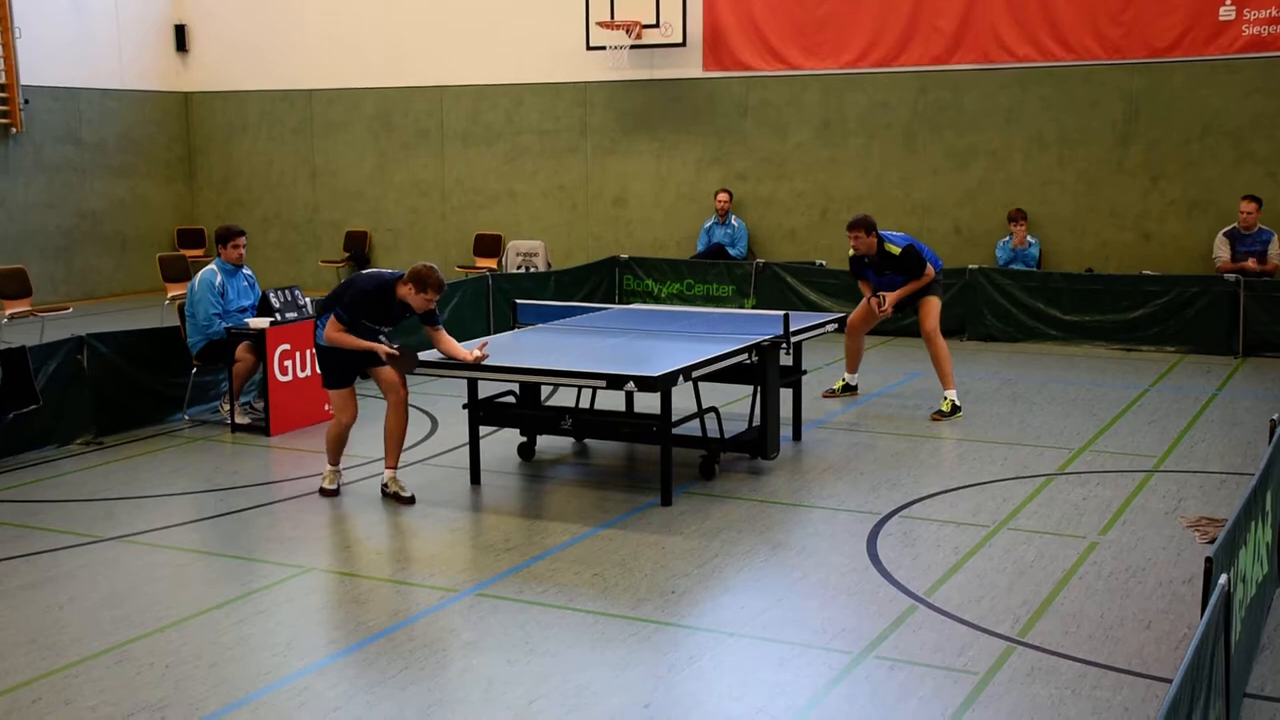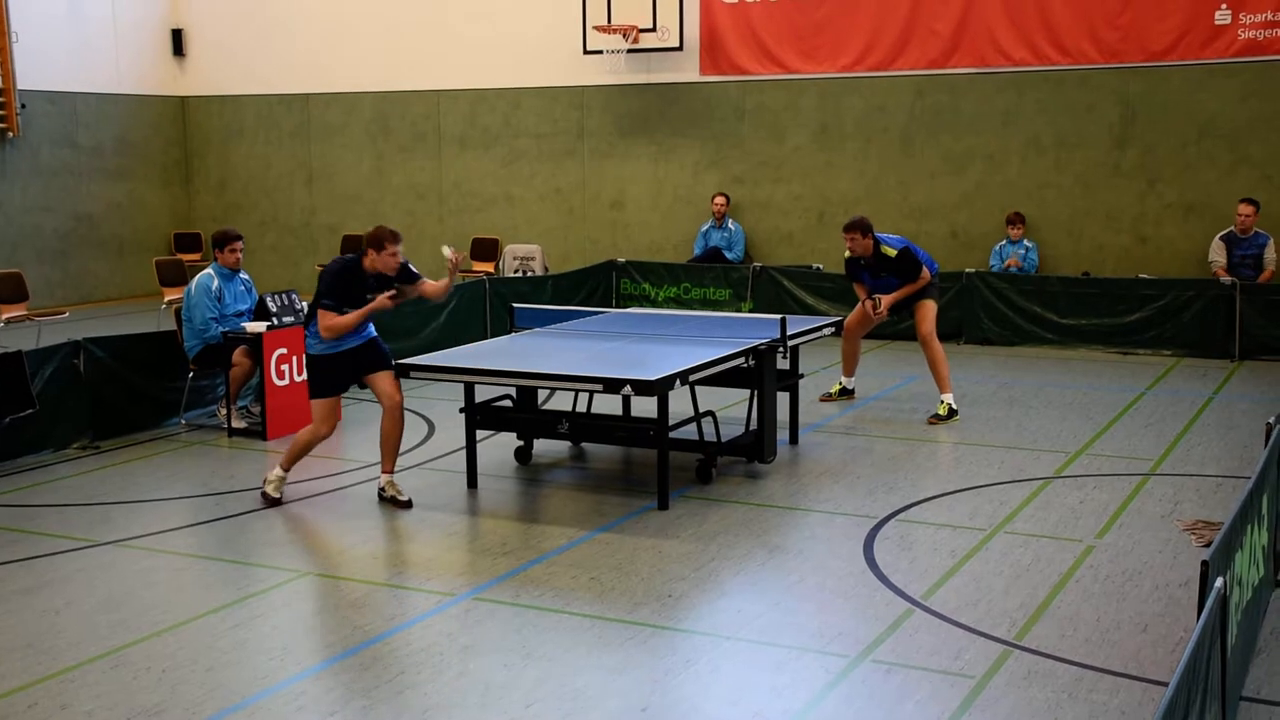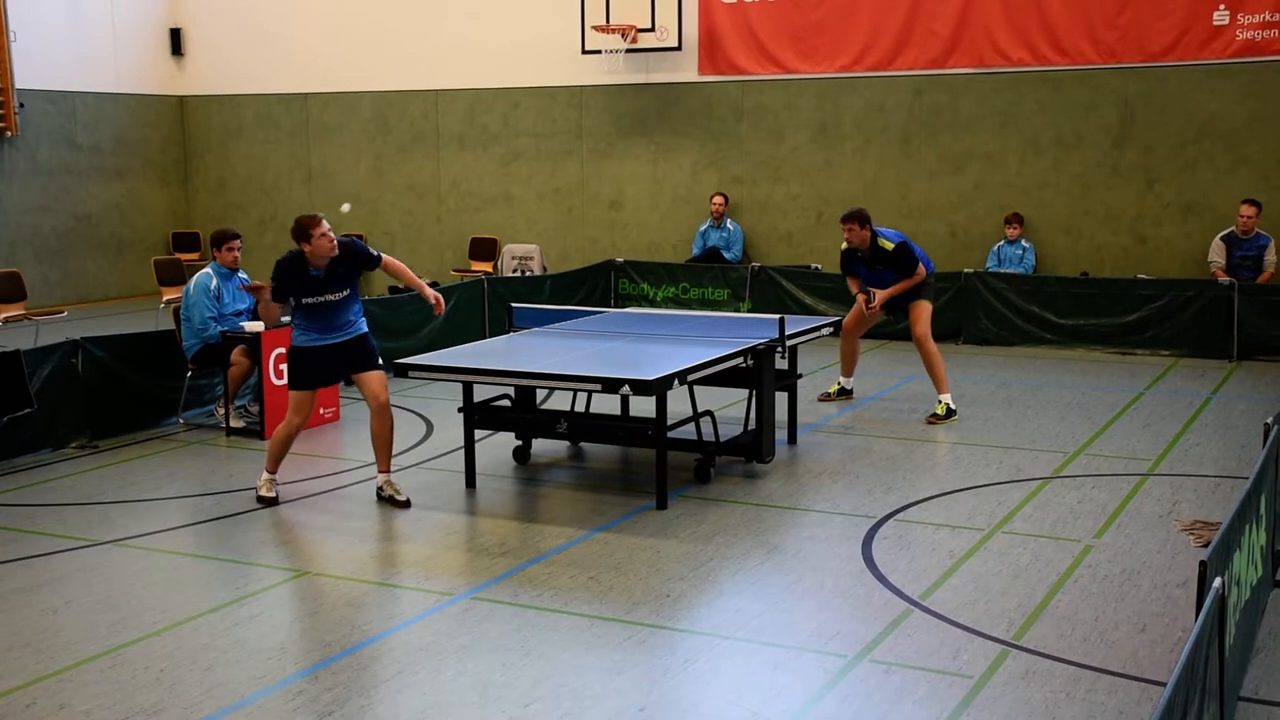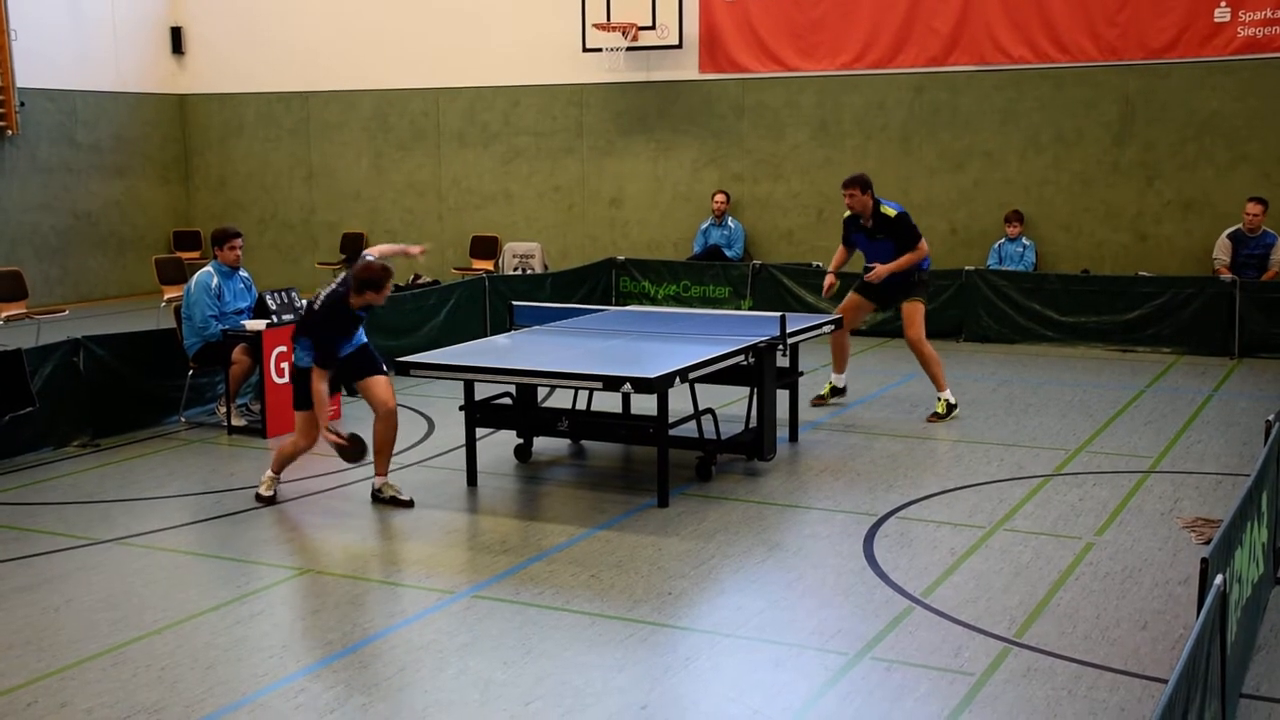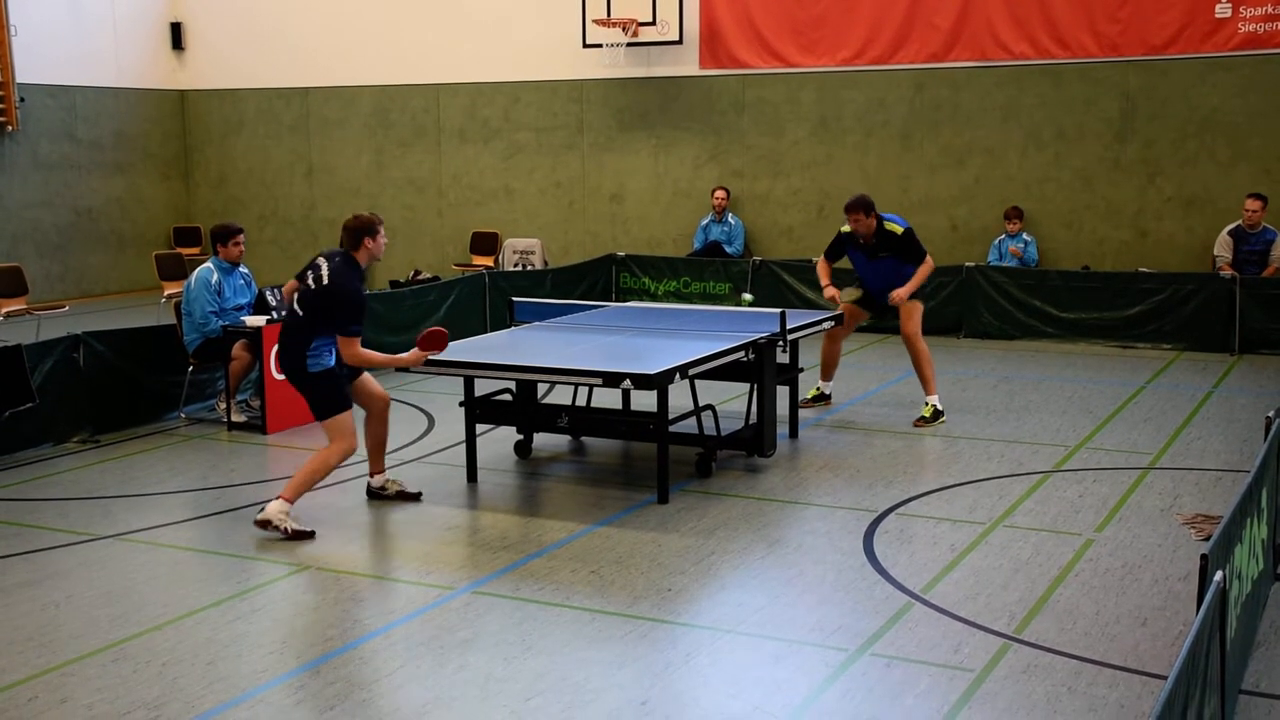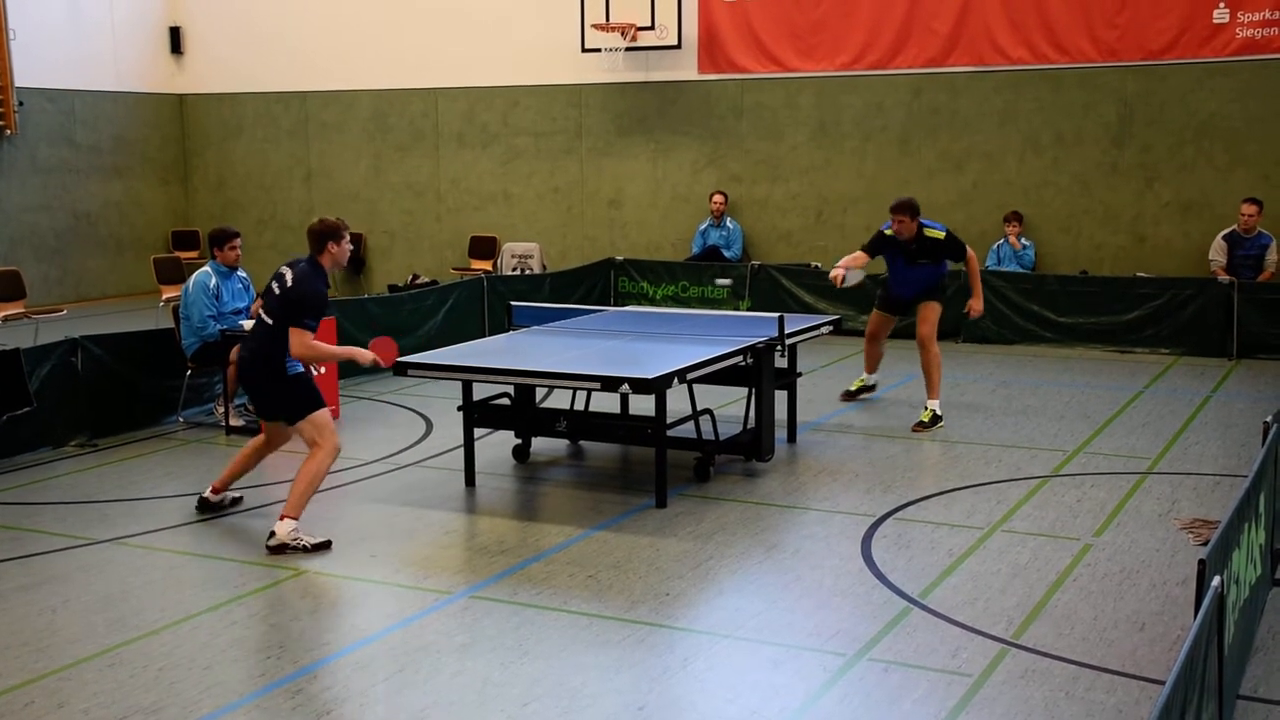
dt=0.4s
person 1, frame 1
left shoulder: (421, 296)
right shoulder: (367, 290)
left elbow: (439, 337)
right elbow: (331, 334)
left wrist: (466, 355)
right wrist: (374, 347)
left hip: (372, 337)
right hip: (336, 338)
left knee: (399, 396)
right knee: (346, 416)
left ankle: (390, 477)
right ankle: (332, 469)
person 1, frame 2
left shoulder: (393, 267)
right shoulder: (337, 274)
left elbow: (432, 291)
right elbow: (327, 331)
left wrist: (450, 279)
right wrist: (373, 307)
left hip: (364, 339)
right hip: (326, 349)
left knee: (394, 401)
right knee: (323, 428)
left ankle: (386, 483)
right ankle: (277, 474)
person 1, frame 3
left shoulder: (349, 249)
right shoulder: (288, 268)
left elbow: (389, 264)
right elbow: (271, 318)
left wrist: (426, 290)
right wrist: (263, 299)
left hip: (353, 336)
right hip: (309, 345)
left knee: (380, 401)
right knee: (296, 420)
left ankle: (385, 482)
right ankle: (268, 477)
person 1, frame 4
left shoulder: (363, 275)
right shoulder: (328, 318)
left elbow: (373, 252)
right elbow: (320, 377)
left wrist: (404, 249)
right wrist: (324, 424)
left hip: (352, 346)
right hip: (313, 357)
left knee: (387, 406)
right knee: (306, 438)
left ankle: (382, 484)
right ankle: (271, 475)
person 1, frame 5
left shoulder: (328, 258)
right shoulder: (349, 289)
left elbow: (290, 288)
right elbow: (350, 354)
right wrist: (401, 360)
left hip: (305, 349)
right hip: (307, 360)
left knee: (378, 400)
right knee: (344, 443)
left ankle: (381, 481)
right ankle: (276, 511)
person 1, frame 6
left shoulder: (292, 267)
right shoulder: (312, 289)
left elbow: (258, 309)
right elbow: (301, 350)
right wrist: (353, 353)
left hip: (252, 362)
right hip: (278, 370)
left knee: (276, 435)
right knee: (327, 445)
left ankle: (215, 494)
right ankle: (285, 530)
person 2, frame 1
left shoulder: (901, 250)
right shoulder: (855, 256)
left elbow: (929, 273)
right elbow: (863, 280)
left wrist: (896, 295)
right wrist: (870, 298)
left hip: (925, 281)
right hip: (887, 288)
left knee: (930, 331)
right knee: (853, 326)
left ankle: (951, 400)
right ankle: (849, 382)
person 2, frame 2
left shoulder: (896, 252)
right shoulder: (851, 258)
left elbow: (924, 276)
right elbow: (859, 283)
left wrist: (892, 298)
right wrist: (865, 300)
left hip: (921, 284)
right hip: (883, 290)
left knee: (926, 334)
right knee: (850, 329)
left ankle: (948, 403)
right ankle: (846, 386)
person 2, frame 3
left shoulder: (893, 246)
right shoulder: (848, 250)
left elbow: (920, 273)
right elbow: (852, 277)
left wrist: (887, 293)
right wrist: (858, 294)
left hip: (917, 283)
right hip: (880, 289)
left knee: (921, 336)
right knee: (848, 329)
left ankle: (946, 403)
right ankle: (845, 386)
person 2, frame 4
left shoulder: (895, 217)
right shoulder: (851, 220)
left elbow: (922, 249)
right elbow: (846, 248)
left wrist: (890, 267)
right wrist: (832, 271)
left hip: (909, 279)
right hip: (874, 279)
left knee: (915, 338)
left ankle: (946, 399)
right ankle: (837, 384)
person 2, frame 5
left shoulder: (899, 232)
right shoulder: (846, 235)
left elbow: (926, 263)
right elbow: (824, 262)
left wrist: (907, 290)
right wrist: (827, 286)
left hip: (904, 290)
right hip: (869, 289)
left knee: (910, 335)
right knee: (832, 331)
left ankle: (933, 404)
right ankle: (824, 390)
person 2, frame 6
left shoulder: (938, 237)
right shoulder: (885, 236)
left elbow: (970, 257)
right elbow: (860, 256)
left wrist: (976, 296)
right wrist: (840, 268)
left hip: (930, 287)
right hip: (895, 288)
left knee: (925, 338)
right knee: (872, 336)
left ankle: (933, 409)
right ankle: (867, 379)
person 3, frame 1
left shoulder: (246, 274)
right shoulder: (208, 279)
left elbow: (260, 309)
right elbow: (211, 326)
right hip: (210, 342)
right knee: (250, 353)
right ankle: (230, 402)
person 3, frame 2
left shoulder: (243, 278)
right shoulder: (205, 283)
left elbow: (256, 314)
right elbow: (207, 330)
right hip: (206, 346)
right knee: (246, 357)
left ankle: (259, 403)
right ankle: (227, 406)
person 3, frame 3
left shoulder: (241, 277)
right shoulder: (203, 282)
left elbow: (254, 313)
right elbow: (206, 330)
left hip: (238, 339)
right hip: (204, 345)
right knee: (244, 357)
left ankle: (257, 402)
right ankle: (224, 406)
person 3, frame 4
left shoulder: (243, 275)
right shoulder: (204, 281)
left elbow: (255, 311)
right elbow: (207, 328)
left hip: (239, 337)
right hip: (205, 344)
right knee: (245, 355)
left ankle: (259, 400)
right ankle: (226, 405)
person 3, frame 5
left shoulder: (242, 272)
right shoulder: (204, 277)
left elbow: (256, 307)
right elbow: (207, 324)
right hip: (206, 340)
right knee: (245, 351)
left ankle: (259, 396)
right ankle: (226, 401)
person 3, frame 6
left shoulder: (241, 276)
right shoulder: (202, 281)
left elbow: (254, 312)
right elbow: (205, 328)
right wrist: (237, 332)
right hip: (203, 344)
right ankle: (223, 404)
